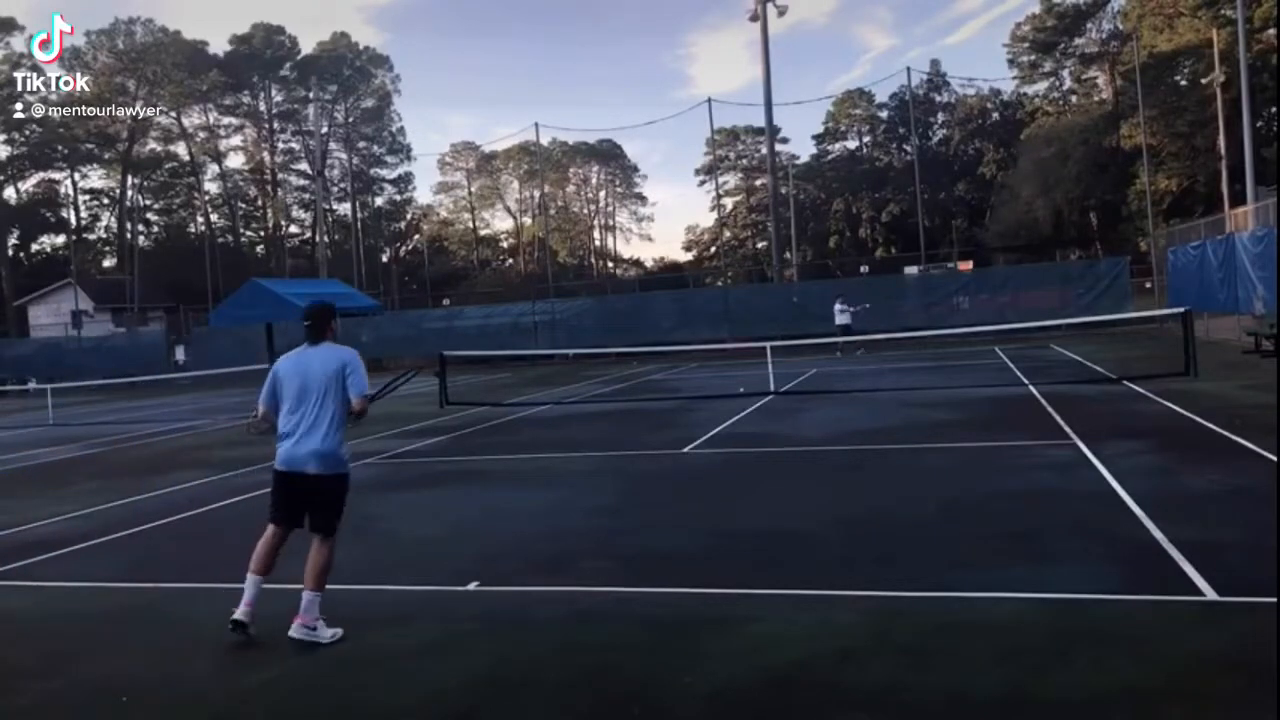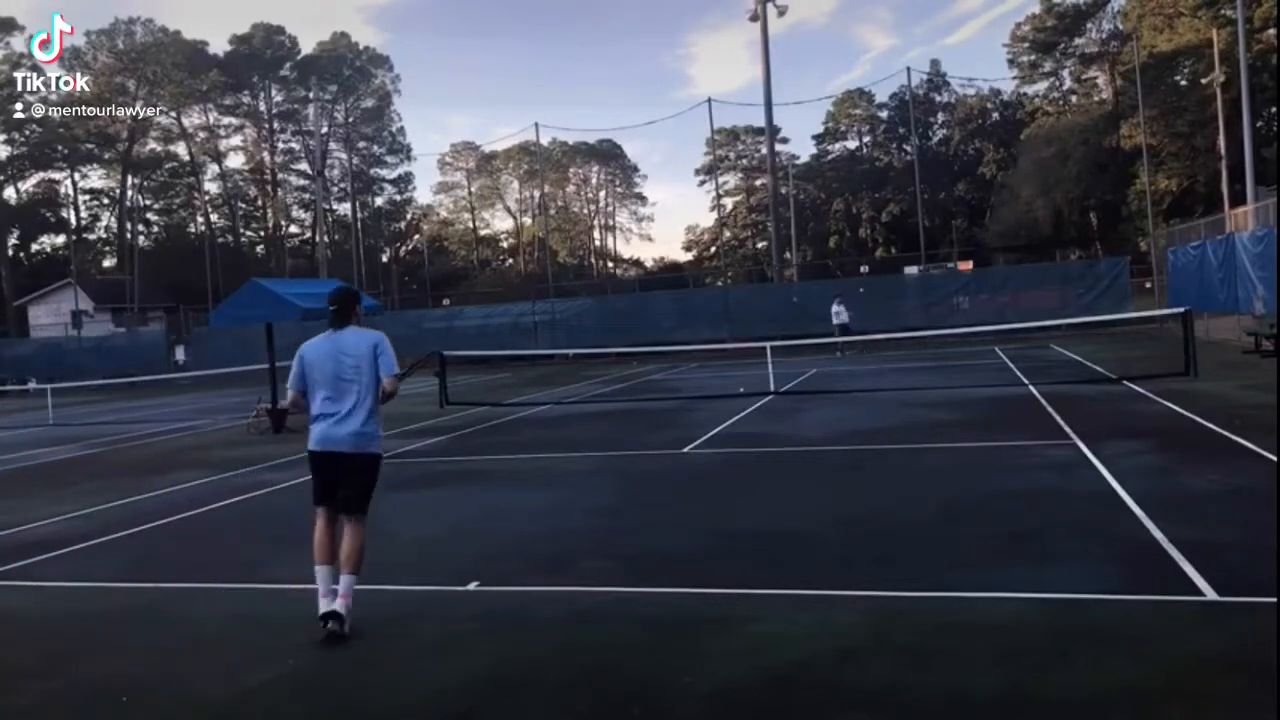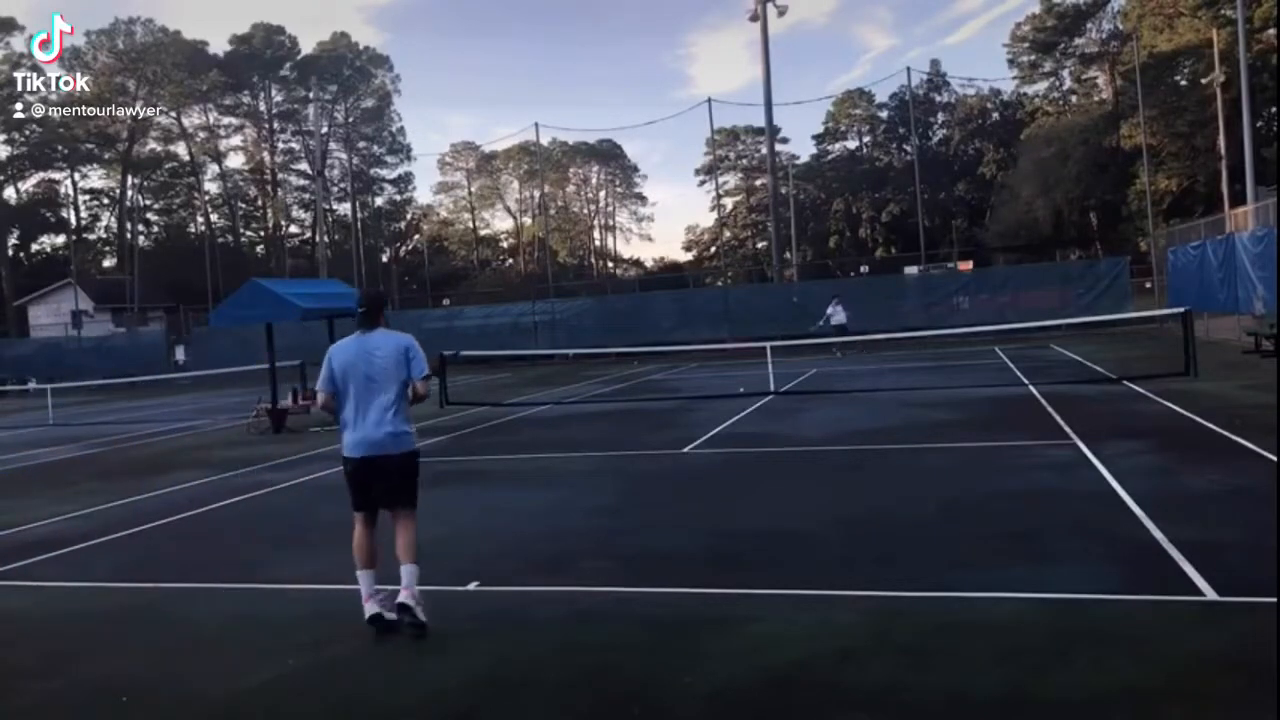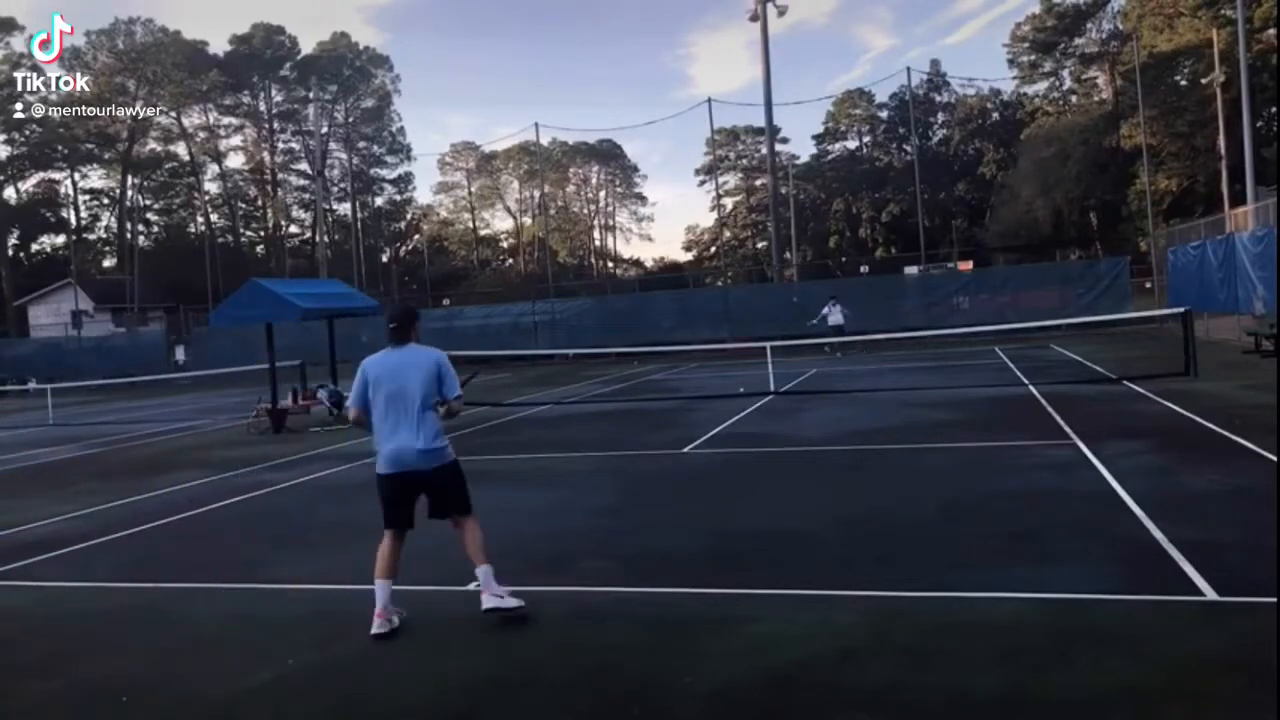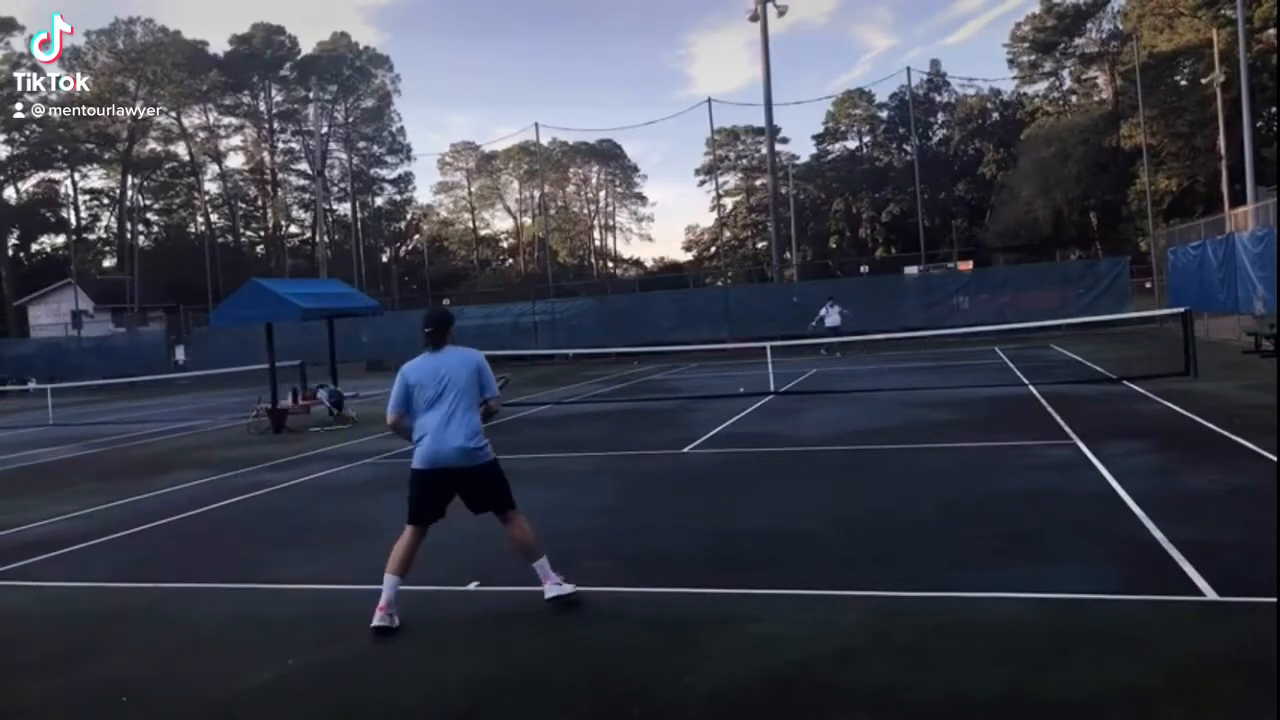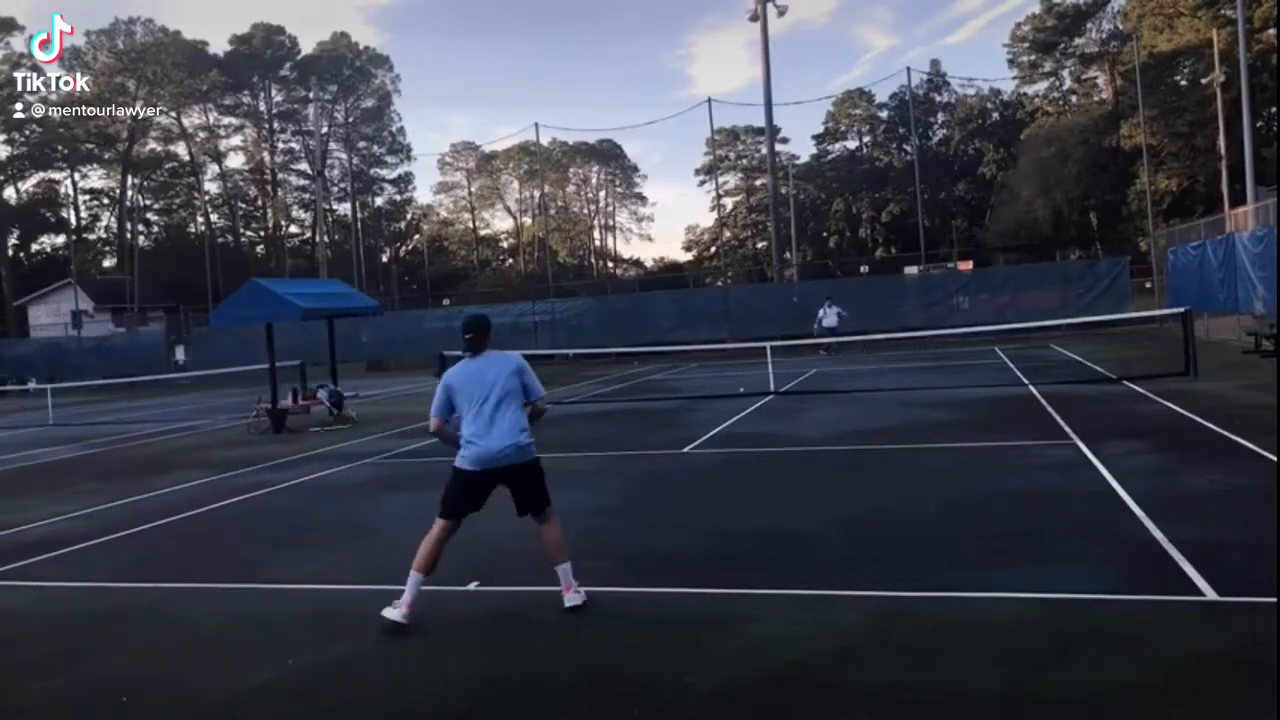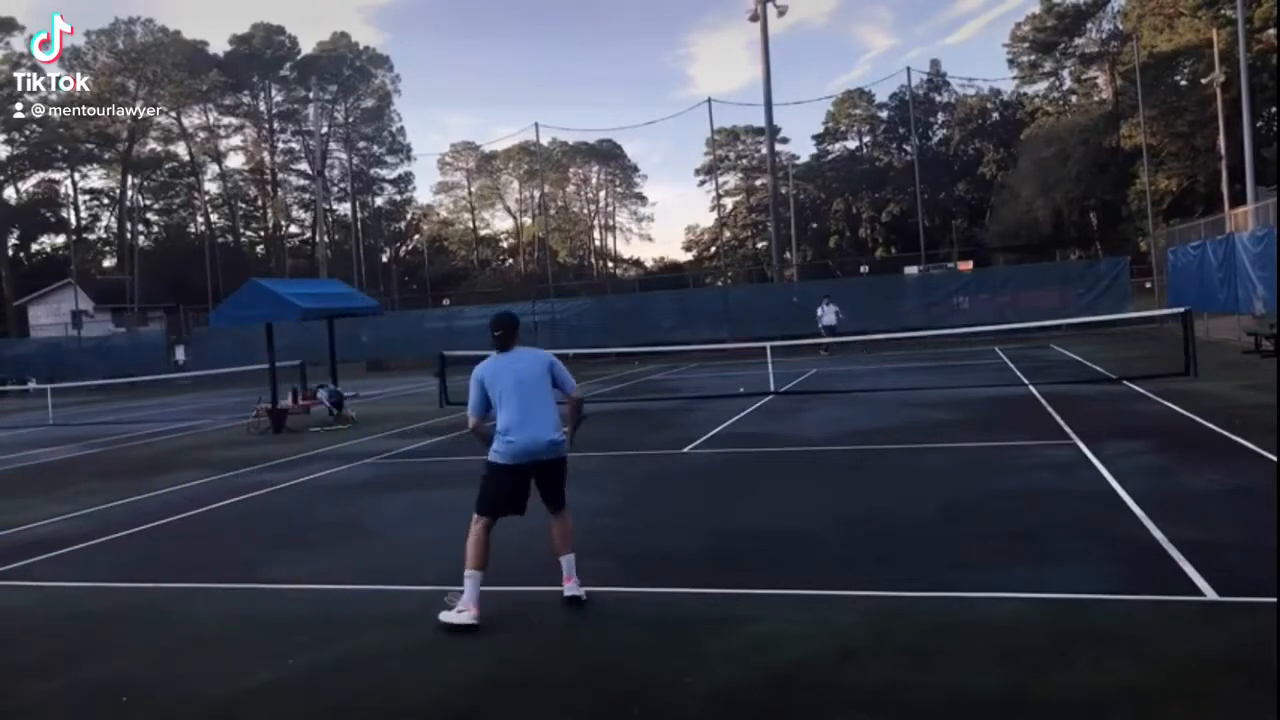
dt=0.1s
person 1, frame 1
left shoulder: (284, 363)
right shoulder: (346, 357)
left elbow: (261, 418)
right elbow: (359, 407)
right wrist: (341, 417)
left hip: (287, 460)
right hip: (328, 461)
left knee: (275, 531)
right knee: (323, 538)
left ankle: (245, 607)
right ankle: (307, 621)
person 1, frame 2
left shoulder: (309, 348)
right shoulder: (375, 340)
left elbow: (293, 401)
right elbow: (389, 388)
left hip: (322, 443)
right hip: (362, 442)
left knee: (325, 516)
right knee: (354, 520)
left ankle: (325, 599)
right ankle: (342, 602)
person 1, frame 3
left shoulder: (338, 350)
right shoulder: (404, 342)
left elbow: (324, 402)
right elbow: (421, 392)
left hip: (356, 448)
right hip: (395, 444)
left knee: (364, 521)
right knee: (404, 517)
left ankle: (371, 603)
right ankle: (408, 593)
person 1, frame 4
left shoulder: (369, 365)
right shoulder: (435, 358)
left elbow: (355, 416)
right elbow: (454, 407)
left hip: (392, 461)
right hip: (434, 456)
left knee: (393, 534)
right knee: (465, 520)
left ankle: (382, 614)
right ankle: (490, 592)
person 1, frame 5
left shoulder: (409, 369)
right shoulder: (474, 359)
left elbow: (393, 421)
right elbow: (492, 406)
left hip: (427, 460)
right hip: (475, 455)
left knee: (414, 531)
right knee: (510, 516)
left ankle: (384, 610)
right ankle: (552, 583)
person 1, frame 6
left shoulder: (452, 375)
right shoulder: (514, 361)
left elbow: (437, 427)
right elbow: (540, 407)
left hip: (475, 459)
right hip: (520, 453)
left knee: (442, 528)
right knee: (546, 516)
left ankle: (404, 605)
right ankle: (570, 589)
person 1, frame 7
left shoulder: (482, 370)
right shoulder: (543, 357)
left elbow: (474, 425)
right elbow: (575, 399)
right wrist: (571, 429)
left hip: (508, 453)
right hip: (551, 447)
left knee: (481, 524)
right knee: (558, 510)
left ankle: (468, 606)
right ankle: (571, 582)
